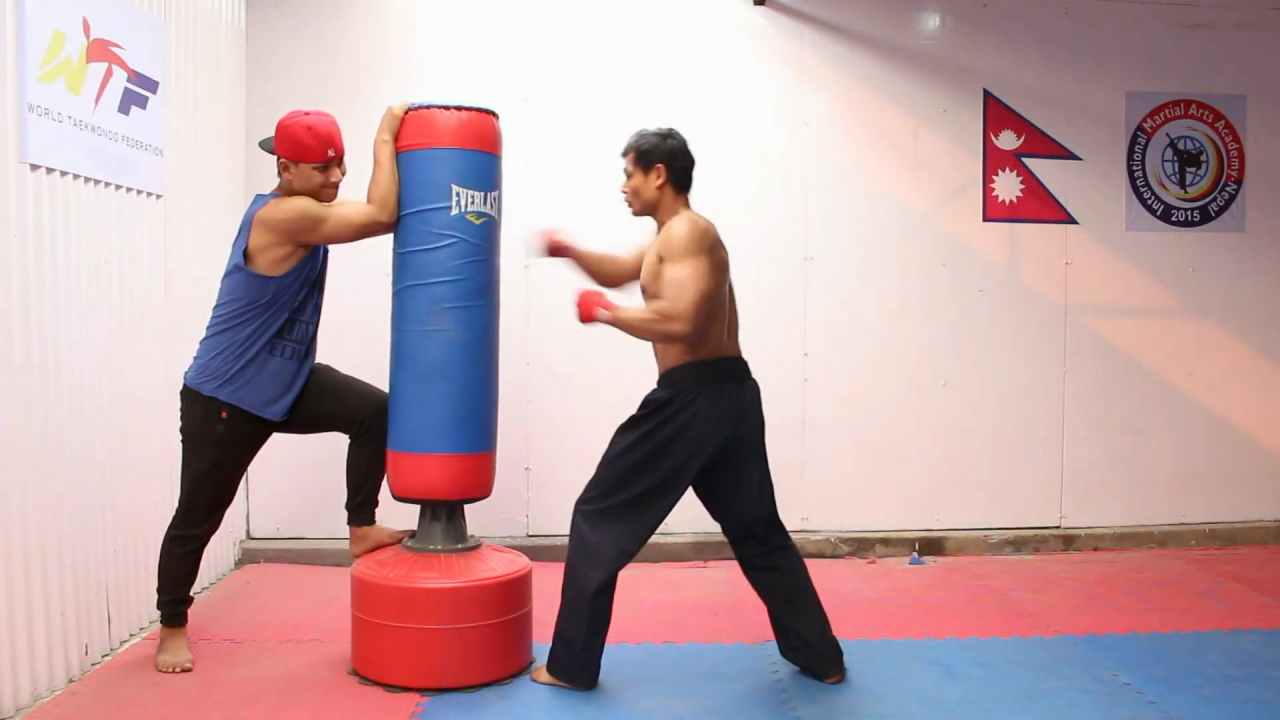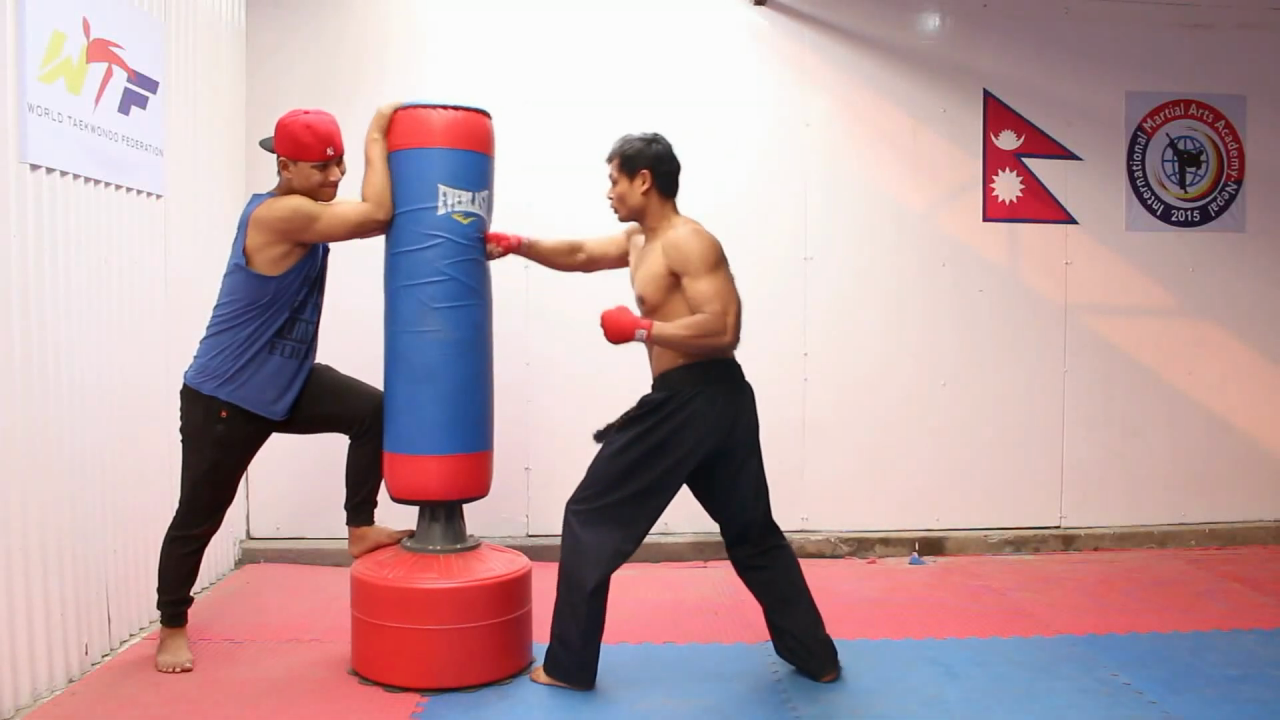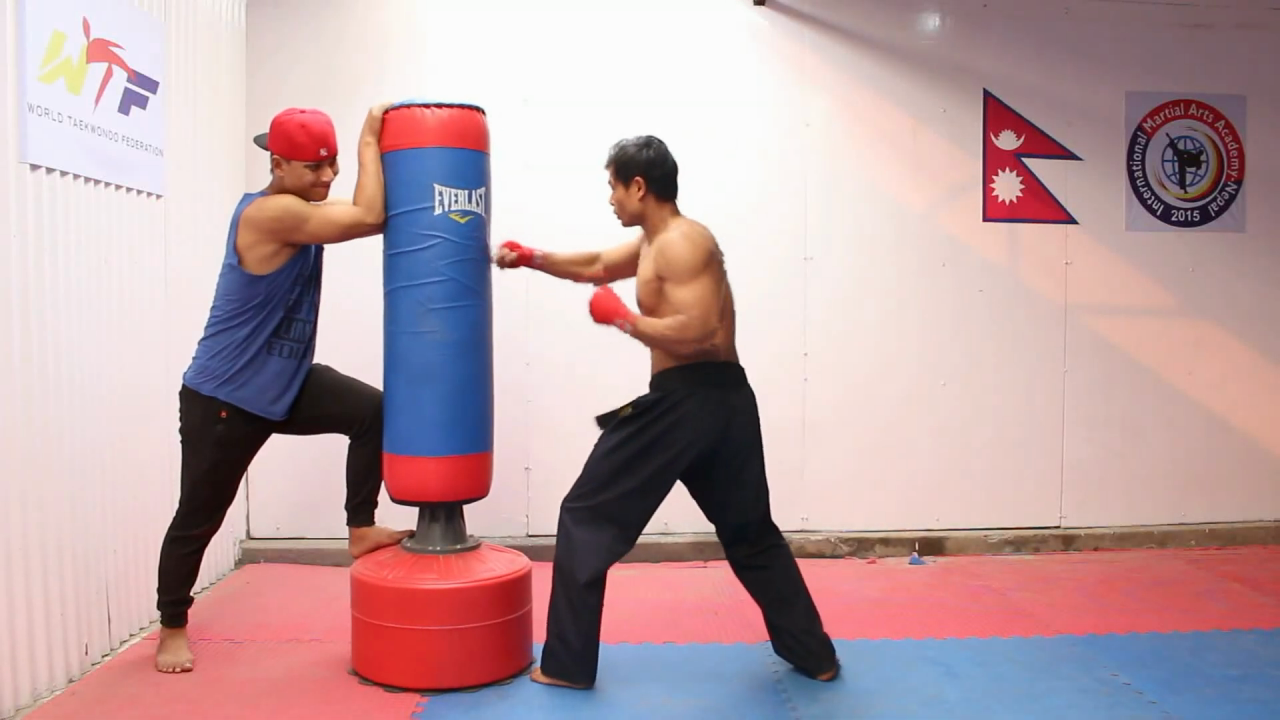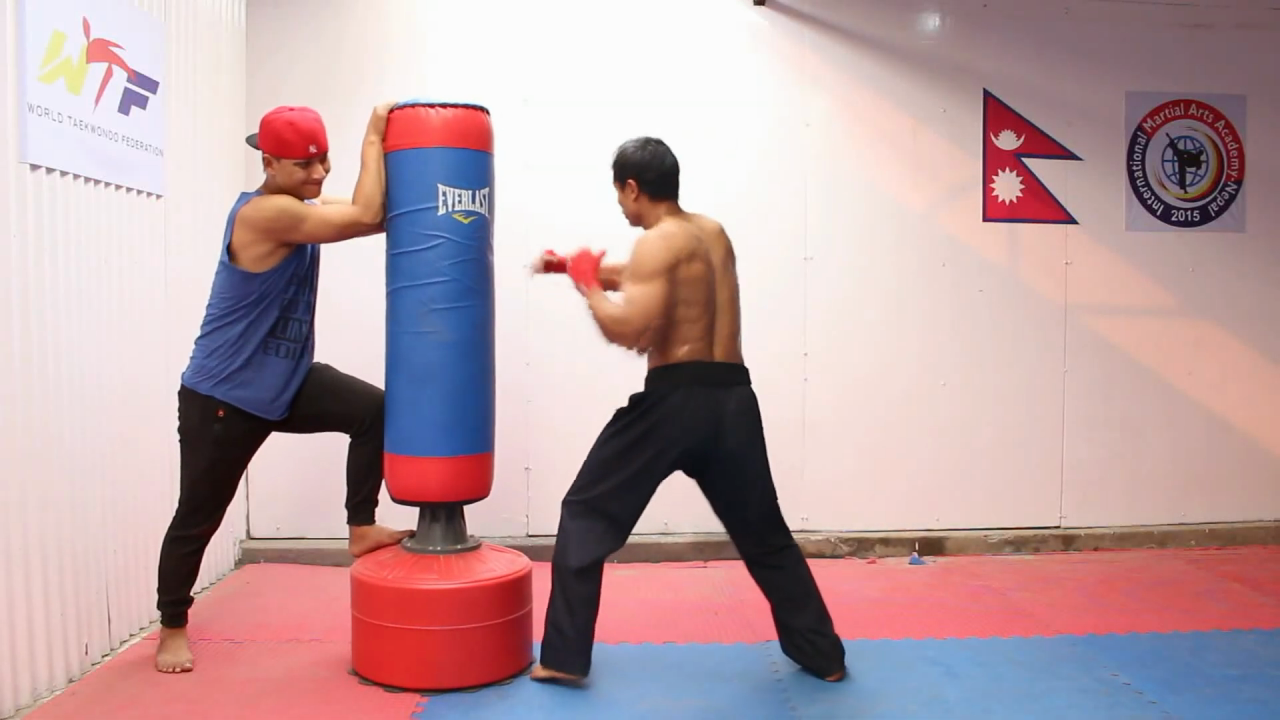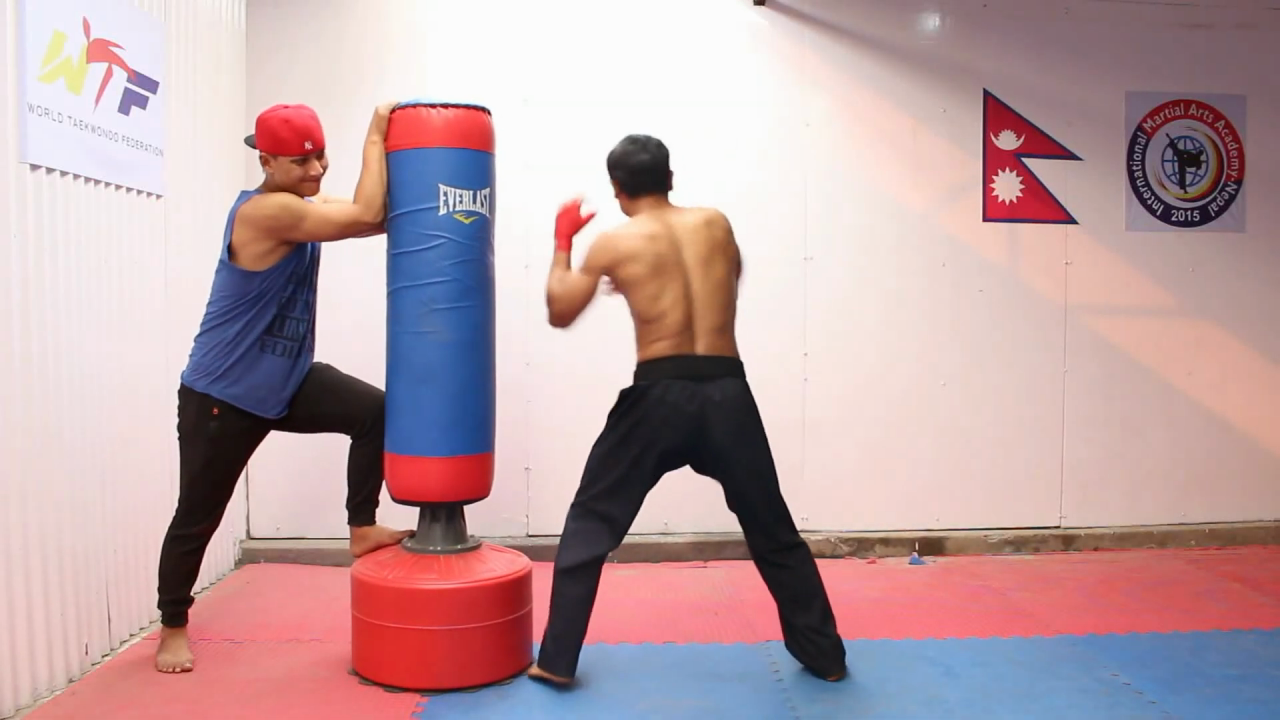
dt=0.3s
person 1, frame 1
left shoulder: (310, 209)
right shoulder: (281, 215)
left elbow: (380, 217)
right elbow: (379, 215)
right wrist: (386, 138)
left hip: (287, 383)
right hip: (223, 396)
left knee: (374, 410)
right knee: (198, 517)
left ankle: (361, 529)
right ankle: (172, 628)
person 1, frame 2
left shoulder: (309, 210)
right shoulder: (278, 214)
left elbow: (377, 217)
right elbow: (375, 214)
right wrist: (375, 138)
left hip: (288, 383)
right hip: (223, 396)
left knee: (373, 412)
right knee: (198, 517)
left ankle: (360, 529)
right ankle: (172, 629)
person 1, frame 3
left shoulder: (305, 209)
right shoulder: (268, 214)
left elbow: (371, 217)
right elbow: (367, 218)
right wrist: (370, 141)
left hip: (287, 383)
right hip: (223, 396)
left knee: (373, 411)
right knee: (198, 518)
left ankle: (360, 530)
right ankle: (173, 628)
person 1, frame 4
left shoulder: (304, 207)
right shoulder: (264, 213)
left elbow: (374, 216)
right elbow: (364, 217)
right wrist: (373, 139)
left hip: (287, 382)
right hip: (222, 396)
left knee: (374, 410)
right knee: (198, 518)
left ankle: (361, 528)
right ankle: (173, 628)
person 1, frame 5
left shoulder: (304, 204)
right shoulder: (265, 211)
left elbow: (375, 217)
right elbow: (365, 217)
right wrist: (375, 138)
left hip: (288, 380)
right hip: (222, 394)
left knee: (373, 411)
right knee: (198, 517)
left ankle: (361, 530)
right ankle: (173, 628)
person 2, frame 1
left shoulder: (684, 234)
right shoulder: (686, 235)
left elbow: (677, 321)
right elbow: (622, 273)
left wrist: (606, 312)
right wrist: (571, 252)
left hip: (690, 400)
right hip: (732, 395)
left knee: (600, 522)
right knee: (760, 533)
left ankle: (571, 666)
right ankle: (822, 657)
person 2, frame 2
left shoulder: (689, 242)
right shoulder: (639, 239)
left elbow: (723, 329)
right elbow: (580, 254)
left wrist: (639, 329)
right wrist: (519, 245)
left hip: (689, 403)
right hip: (720, 402)
left knee: (591, 521)
right knee: (754, 535)
left ankle: (568, 666)
right ankle: (816, 656)
person 2, frame 3
left shoulder: (681, 244)
right shoulder: (656, 240)
left elbow: (698, 335)
right elbow: (598, 266)
left wrist: (620, 316)
right wrist: (531, 258)
left hip: (684, 402)
right hip: (726, 401)
left knee: (586, 519)
right knee: (752, 535)
left ankle: (567, 664)
right ankle: (814, 655)
person 2, frame 4
left shoulder: (657, 244)
right shoulder: (712, 232)
left elbow: (626, 331)
left wrist: (584, 280)
right wrist: (585, 268)
left hip: (674, 400)
right hip: (733, 398)
left knee: (587, 518)
right knee: (764, 533)
left ankle: (564, 657)
right ankle: (823, 655)
person 2, frame 5
left shoulder: (616, 242)
right shoulder: (715, 224)
left elbow: (559, 314)
left wrist: (563, 241)
left hip: (659, 396)
right hip: (727, 392)
left knee: (591, 522)
right knee: (772, 529)
left ankle: (557, 659)
right ankle: (824, 654)
